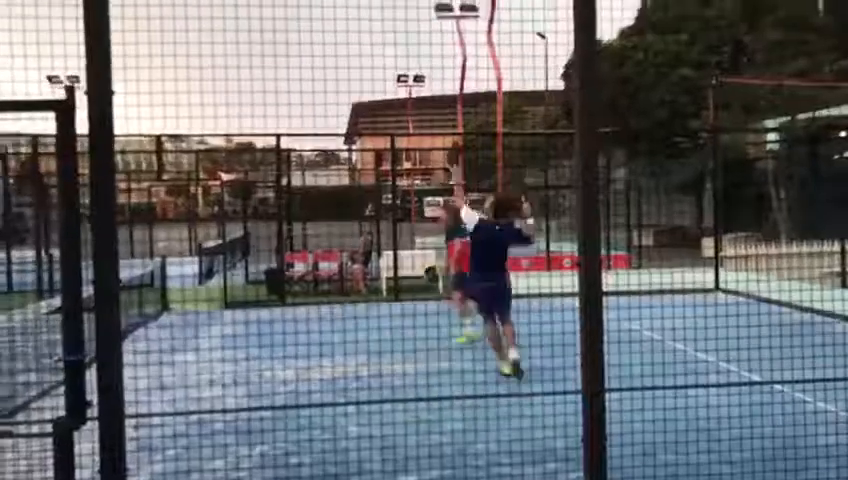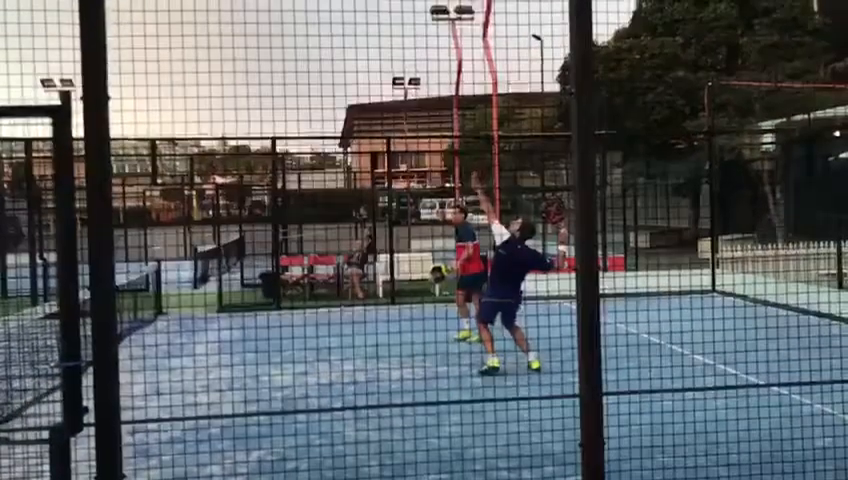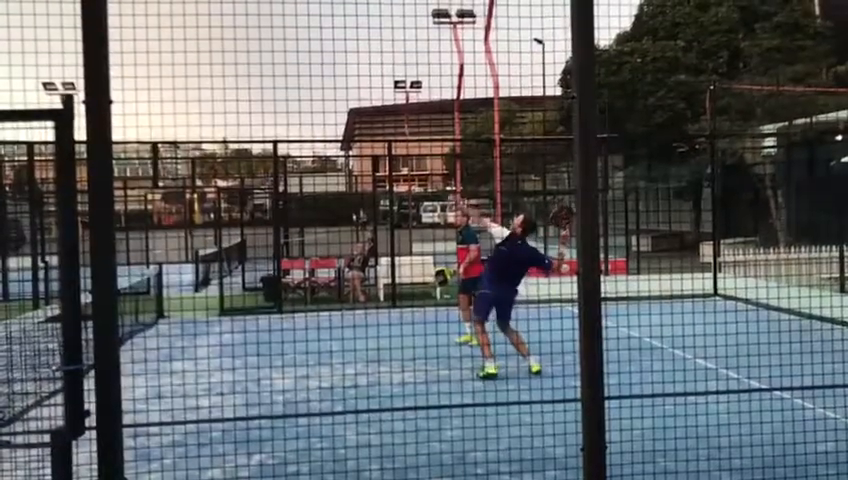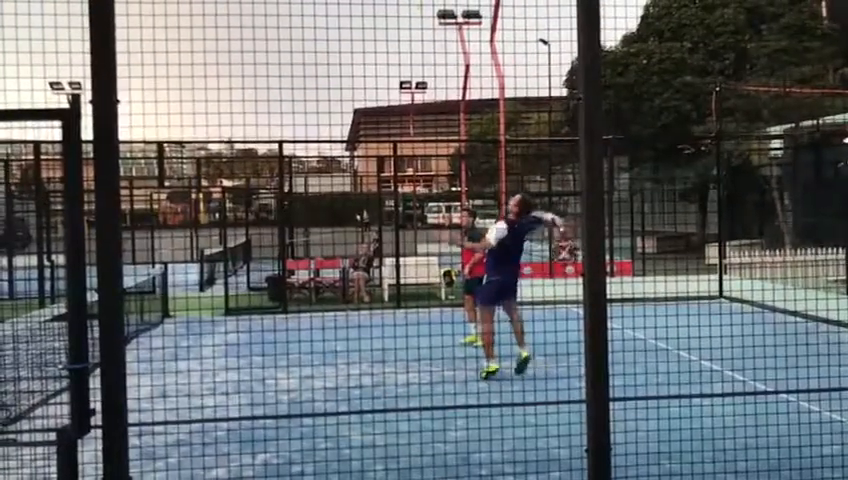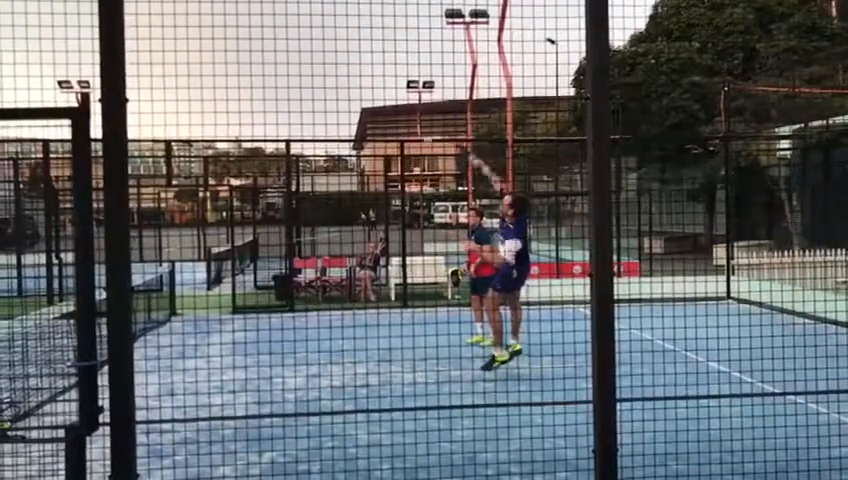
dt=1s
person 1, frame 1
left shoulder: (478, 223)
right shoulder: (509, 230)
left elbow: (460, 201)
right elbow: (530, 238)
left wrist: (458, 184)
right wrist: (526, 216)
left hip: (479, 284)
right hip: (499, 282)
left knee: (490, 322)
right knee: (505, 321)
left ankle: (504, 364)
right ankle: (512, 356)
person 1, frame 2
left shoulder: (504, 240)
right shoulder: (531, 255)
left elbow: (489, 212)
right elbow: (555, 266)
left wrist: (478, 189)
left hip: (494, 294)
right hip: (513, 296)
left knee: (482, 323)
right knee: (511, 325)
left ankle: (492, 360)
right ankle: (532, 358)
person 1, frame 3
left shoulder: (505, 236)
right shoulder: (531, 252)
left elbow: (484, 222)
right elbow: (553, 267)
left hip: (488, 290)
right hip: (508, 293)
left knee: (479, 323)
right knee: (505, 326)
left ankle: (490, 366)
right ankle: (532, 362)
person 1, frame 4
left shoulder: (503, 226)
right shoulder: (526, 223)
left elbow: (483, 246)
right elbow: (552, 218)
left wrist: (460, 243)
left hip: (494, 276)
right hip: (511, 274)
left knee: (486, 319)
right knee: (512, 311)
left ankle: (490, 364)
right ankle: (523, 351)
person 1, frame 5
left shoulder: (515, 235)
right shoulder: (508, 218)
left elbow: (500, 260)
left wrist: (477, 250)
left hip: (513, 270)
right hip: (514, 268)
left knee: (491, 305)
right knee: (514, 304)
left ankle: (499, 352)
right ankle: (514, 343)
person 2, frame 1
left shoulder: (453, 227)
right shoulder: (455, 227)
left elbow: (459, 246)
left wrist: (452, 263)
left hip: (462, 268)
right hip: (462, 268)
left knee: (457, 298)
right knee: (460, 299)
left ankle: (469, 331)
right ankle: (468, 330)
person 2, frame 2
left shoulder: (466, 229)
right shoulder: (459, 229)
left elbow: (469, 251)
left wrist: (459, 262)
right wrist: (457, 264)
left hip: (474, 271)
right hip: (466, 271)
left knee: (476, 301)
right knee: (460, 300)
right ankle: (466, 330)
person 2, frame 3
left shoulder: (469, 232)
right shoulder: (460, 232)
left elbow: (474, 253)
left wrist: (463, 265)
right wrist: (459, 268)
left hip: (474, 274)
right hip: (466, 274)
right knee: (463, 302)
right ankle: (469, 334)
person 2, frame 4
left shoulder: (476, 233)
right shoulder: (465, 233)
left elbow: (480, 253)
left wrist: (469, 266)
right wrist: (464, 267)
left hip: (478, 274)
right hip: (469, 274)
right knee: (468, 302)
right ankle: (474, 334)
person 2, frame 5
left shoulder: (484, 233)
right shoulder: (472, 232)
left elbow: (487, 252)
left wrist: (475, 265)
right wrist: (469, 264)
left hip: (485, 273)
right hip: (475, 273)
right knee: (475, 301)
right ankle: (479, 334)
